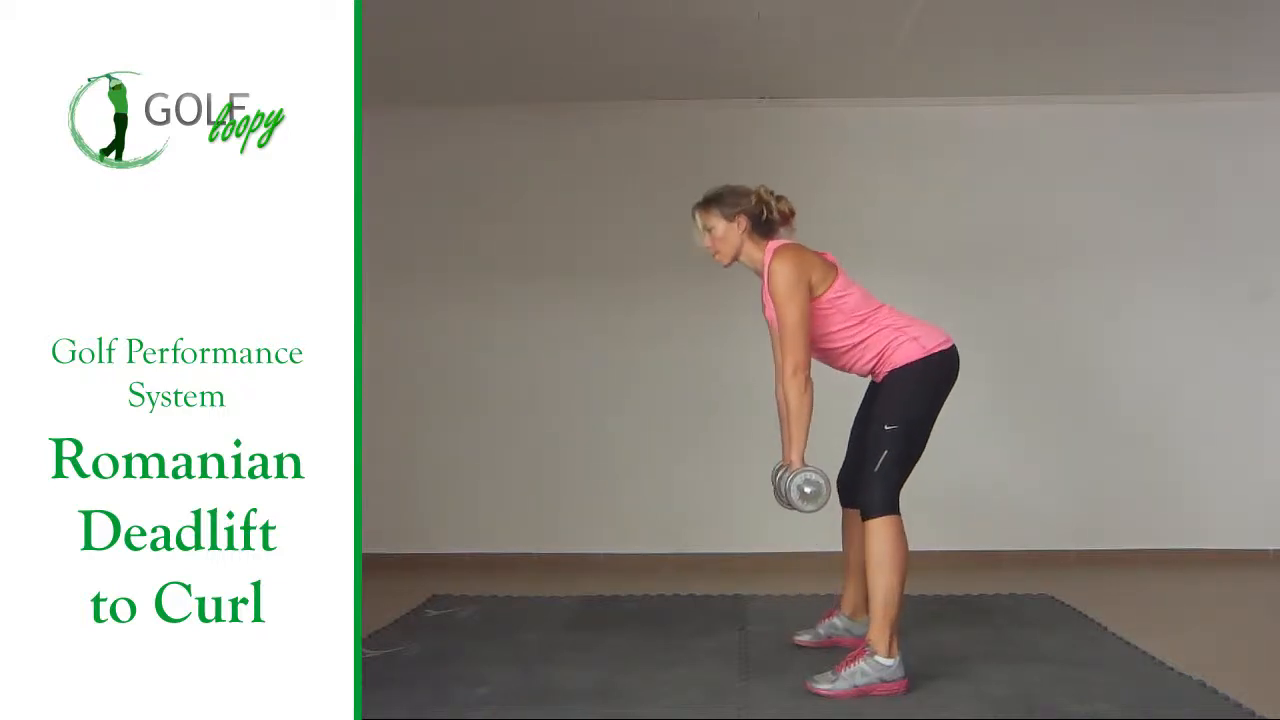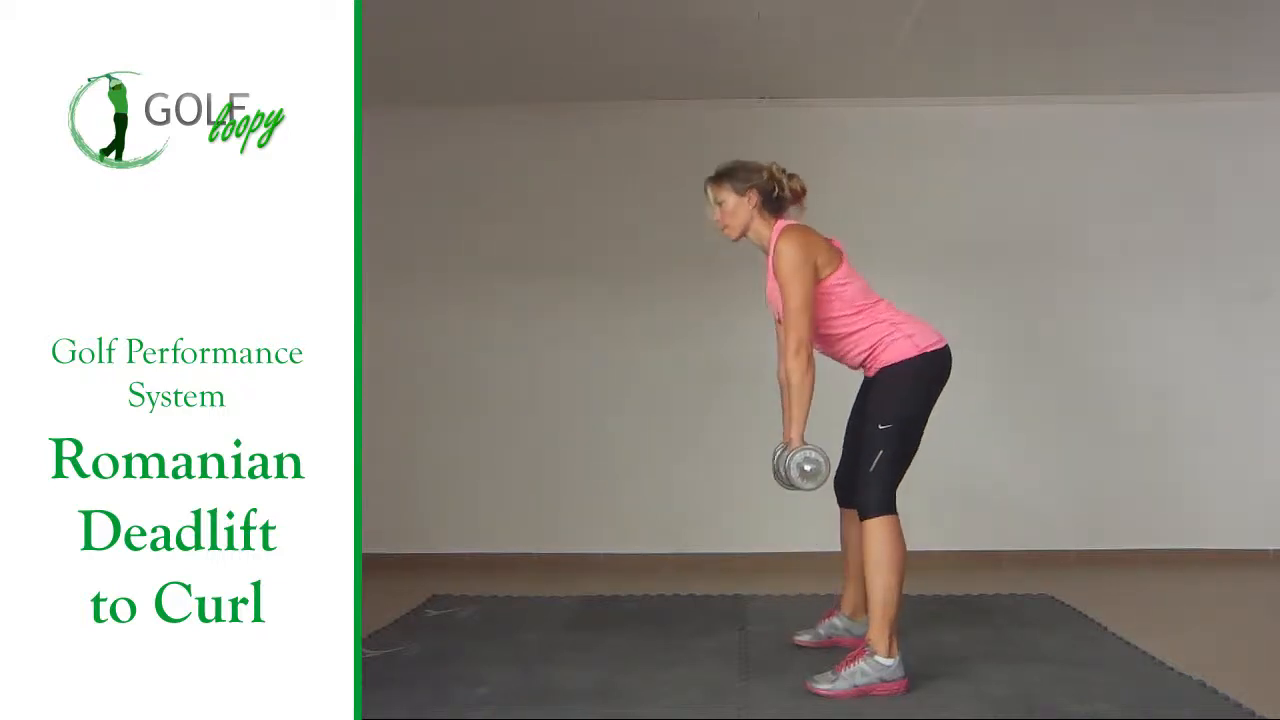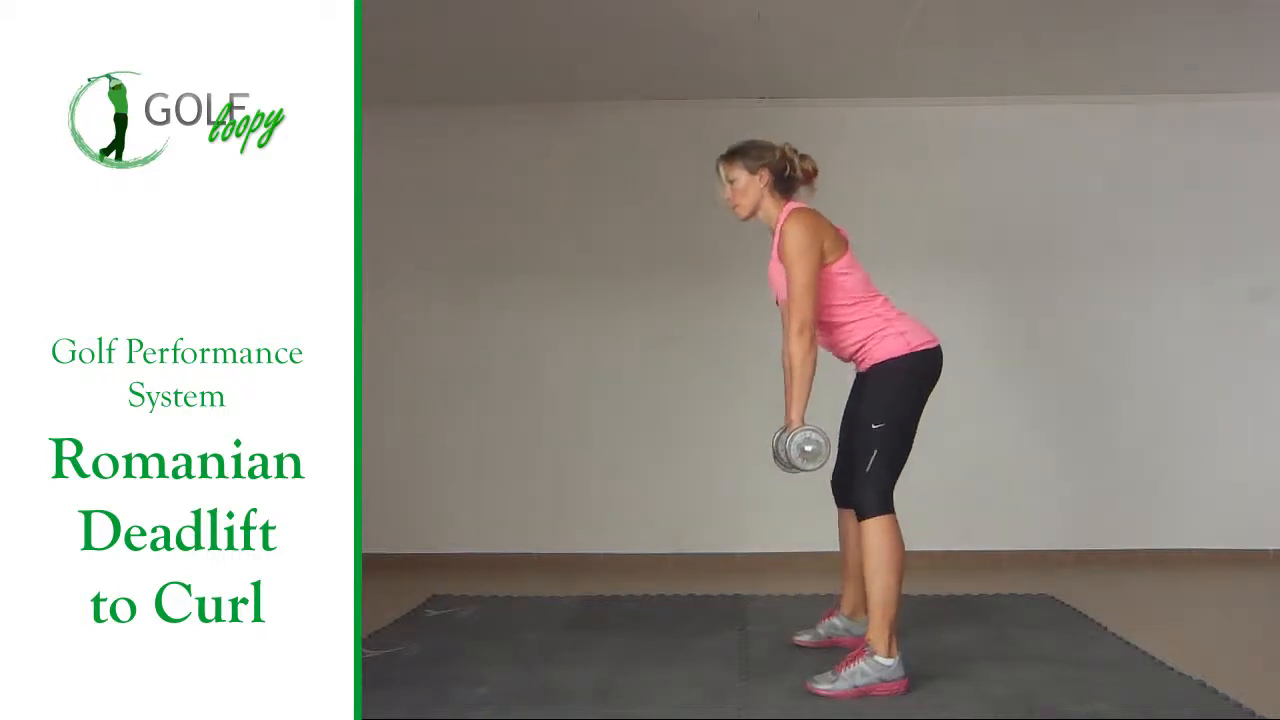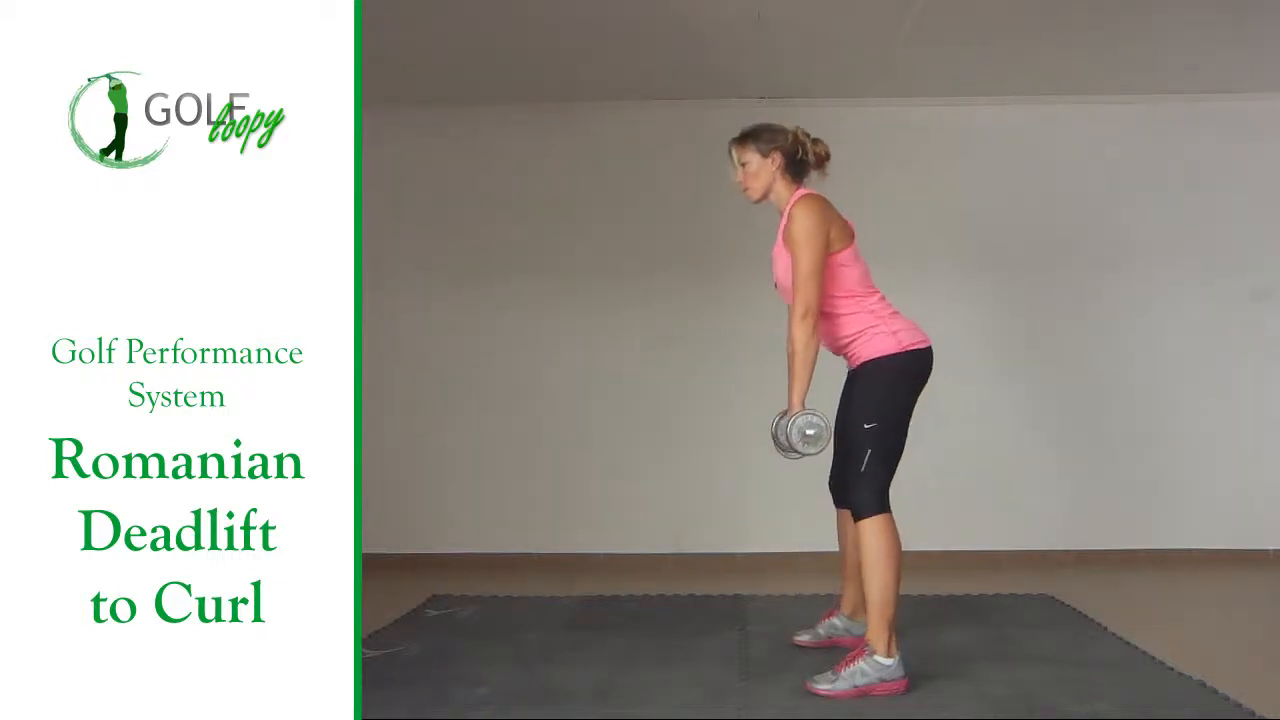
dt=0.1s
person 1, frame 1
left shoulder: (785, 262)
right shoulder: (771, 279)
left elbow: (798, 373)
right elbow: (785, 378)
left wrist: (797, 459)
right wrist: (788, 458)
left hip: (920, 361)
right hip: (902, 367)
left knee: (875, 495)
right knee: (852, 488)
left ankle: (883, 659)
right ankle: (852, 617)
person 1, frame 2
left shoulder: (792, 243)
right shoulder: (777, 254)
left elbow: (801, 350)
right elbow: (789, 355)
left wrist: (798, 438)
right wrist: (789, 437)
left hip: (911, 360)
right hip: (891, 367)
left knee: (871, 496)
right knee: (850, 488)
left ankle: (883, 660)
right ankle: (852, 617)
person 1, frame 3
left shoulder: (798, 226)
right shoulder: (783, 239)
left elbow: (803, 332)
right elbow: (793, 338)
left wrist: (798, 421)
right wrist: (790, 420)
left hip: (902, 358)
right hip: (884, 363)
left knee: (869, 496)
right knee: (847, 487)
left ankle: (883, 659)
right ankle: (853, 617)
person 1, frame 4
left shoulder: (807, 211)
right shoulder: (793, 220)
left elbow: (807, 315)
right elbow: (800, 319)
left wrist: (797, 402)
right wrist: (794, 403)
left hip: (890, 358)
right hip: (873, 361)
left knee: (866, 495)
right knee: (845, 489)
left ankle: (883, 659)
right ankle: (853, 616)
